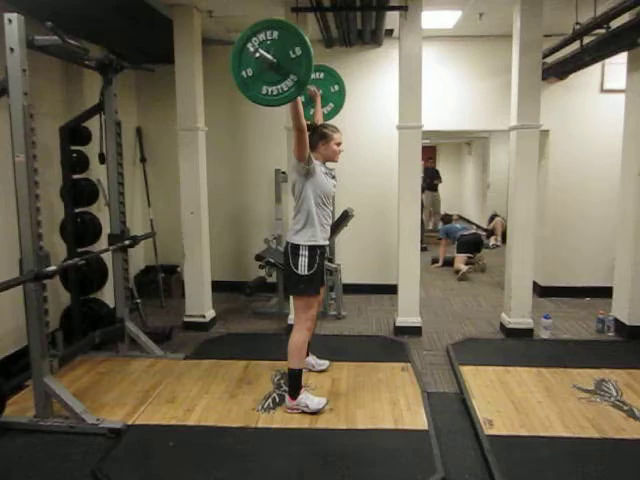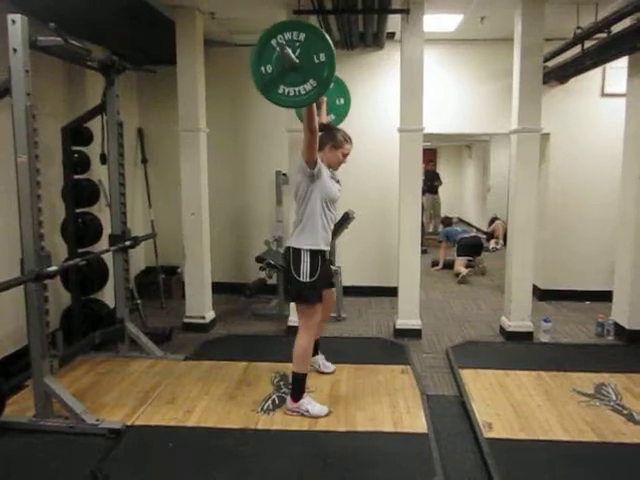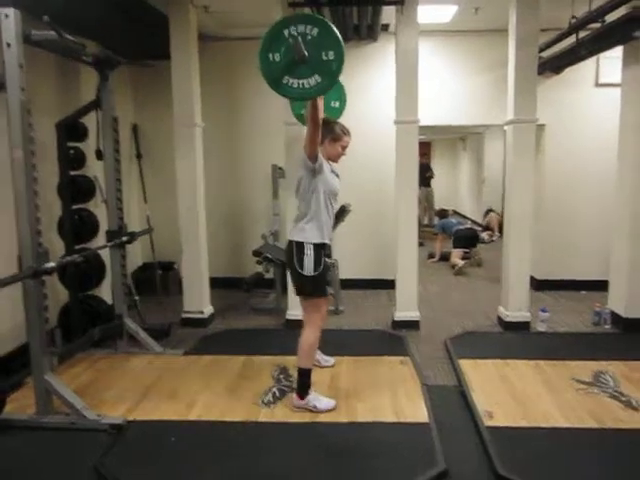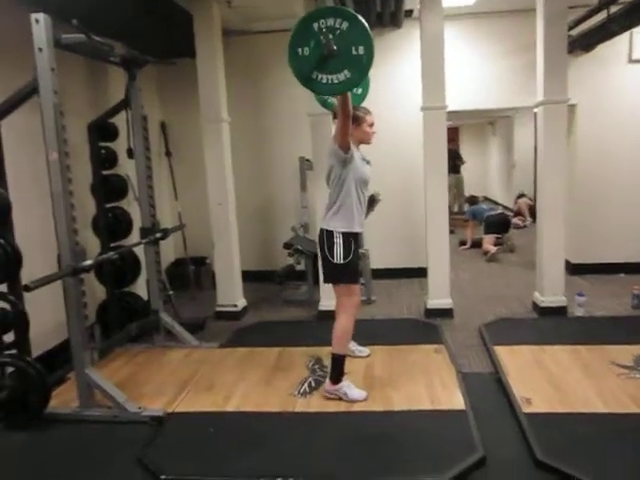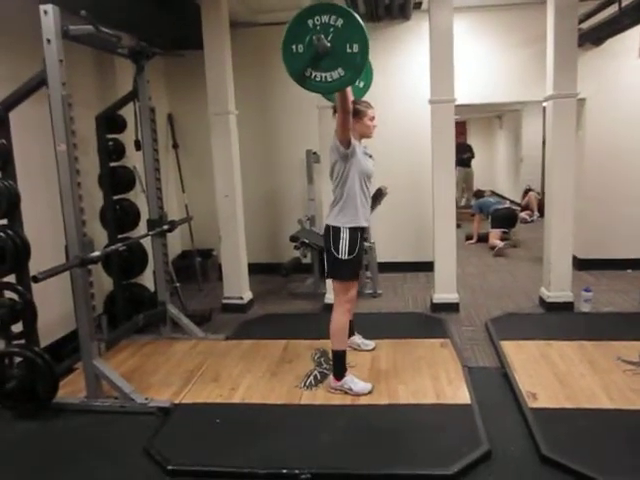
dt=0.7s
person 1, frame 1
left shoulder: (323, 169)
right shoulder: (306, 167)
left elbow: (318, 129)
right elbow: (300, 130)
left wrist: (317, 101)
right wrist: (293, 93)
left hip: (316, 247)
right hip: (303, 249)
left knee: (314, 309)
right knee: (304, 318)
left ankle: (304, 356)
right ankle: (294, 395)
person 1, frame 2
left shoulder: (327, 171)
right shoulder: (311, 169)
left elbow: (323, 131)
right elbow: (311, 131)
left wrist: (323, 106)
left hip: (318, 251)
right hip: (304, 253)
left knee: (327, 305)
right knee: (309, 322)
left ankle: (314, 355)
right ankle: (296, 398)
person 1, frame 3
left shoulder: (326, 166)
right shoulder: (313, 163)
left elbow: (320, 127)
right elbow: (314, 126)
left wrist: (320, 99)
right wrist: (312, 97)
left hip: (315, 245)
right hip: (306, 247)
left knee: (317, 309)
right knee: (315, 317)
left ankle: (311, 354)
right ankle: (302, 394)
person 1, frame 4
left shoulder: (356, 153)
right shoulder: (342, 151)
left elbow: (347, 117)
right elbow: (344, 116)
left wrist: (346, 88)
left hip: (348, 233)
right hip: (337, 236)
left knee: (348, 299)
right knee: (349, 304)
left ankle: (344, 342)
right ankle: (335, 382)
person 1, frame 5
left shoulder: (357, 147)
right shoulder: (344, 146)
left elbow: (350, 109)
right elbow: (344, 110)
left wrist: (351, 85)
left hip: (353, 228)
right hip: (343, 230)
left knee: (351, 293)
right knee: (344, 300)
left ankle: (349, 336)
right ankle: (338, 377)
